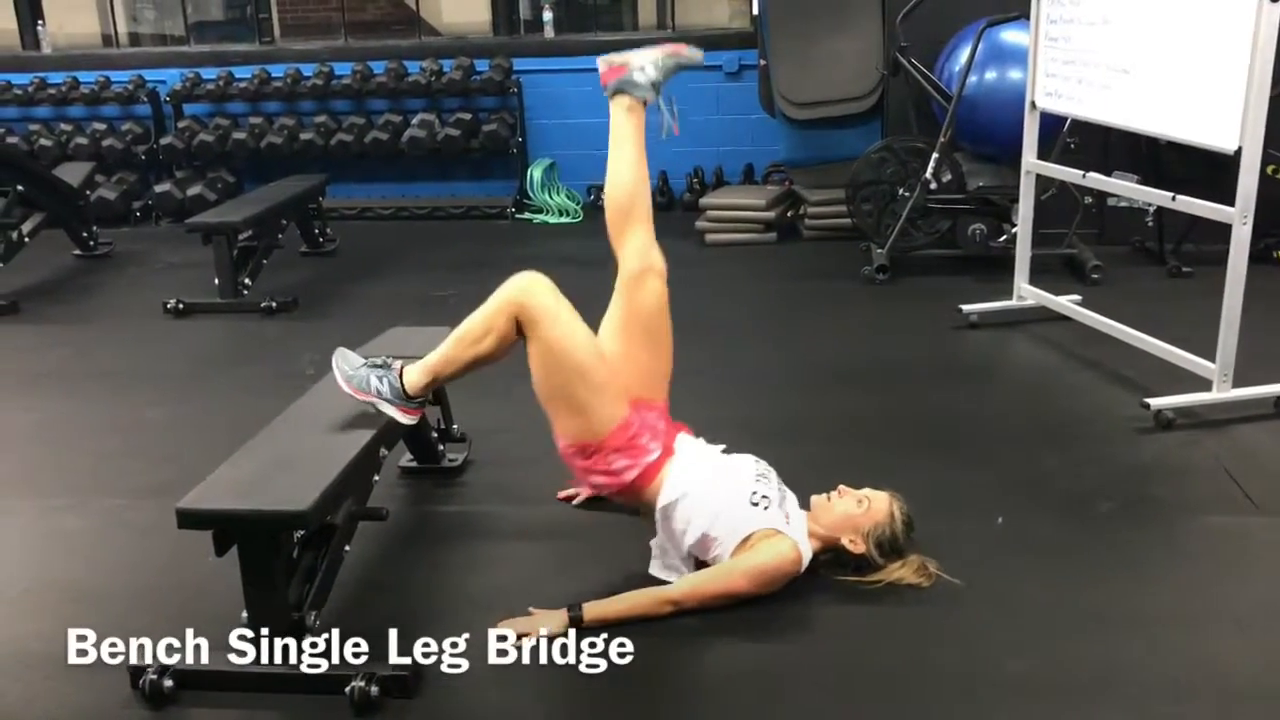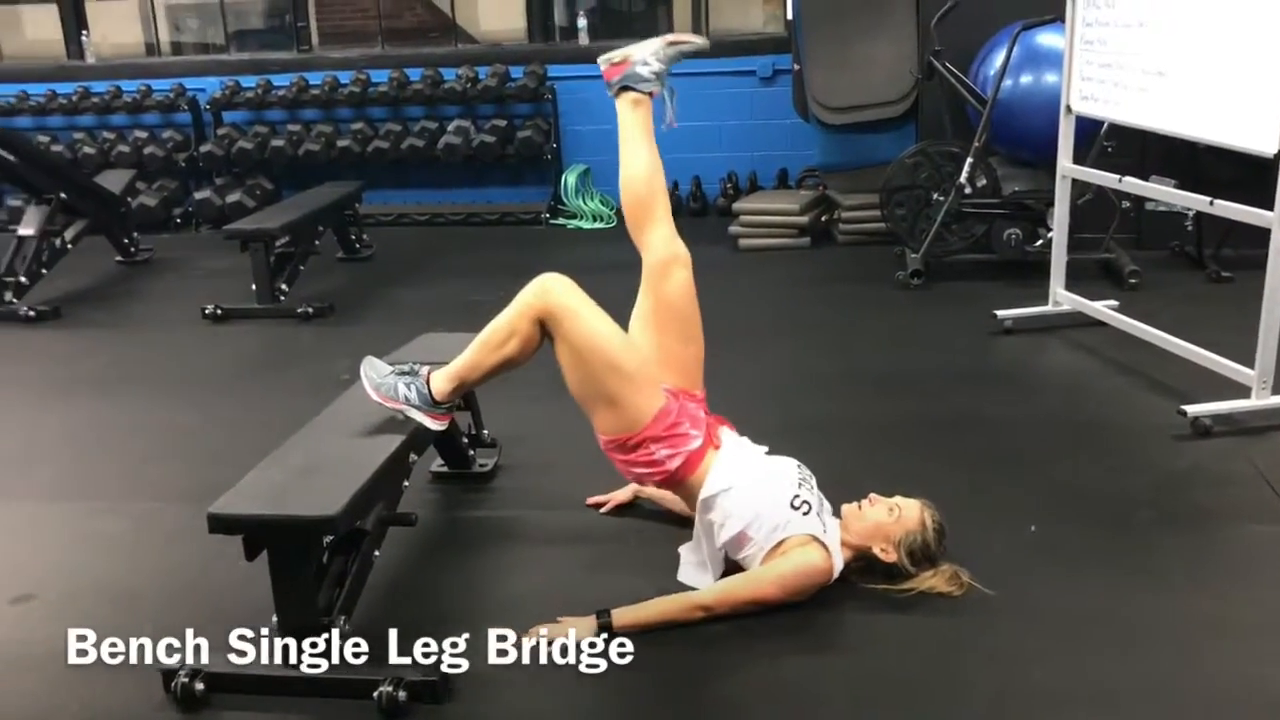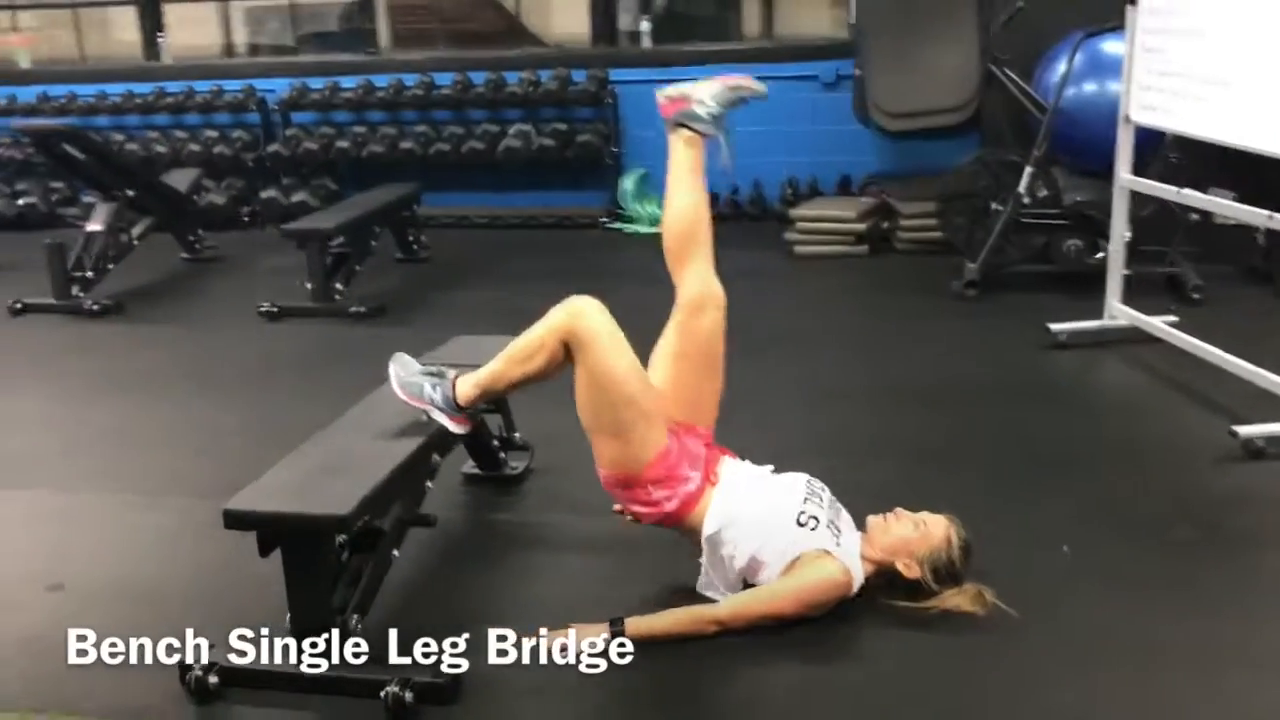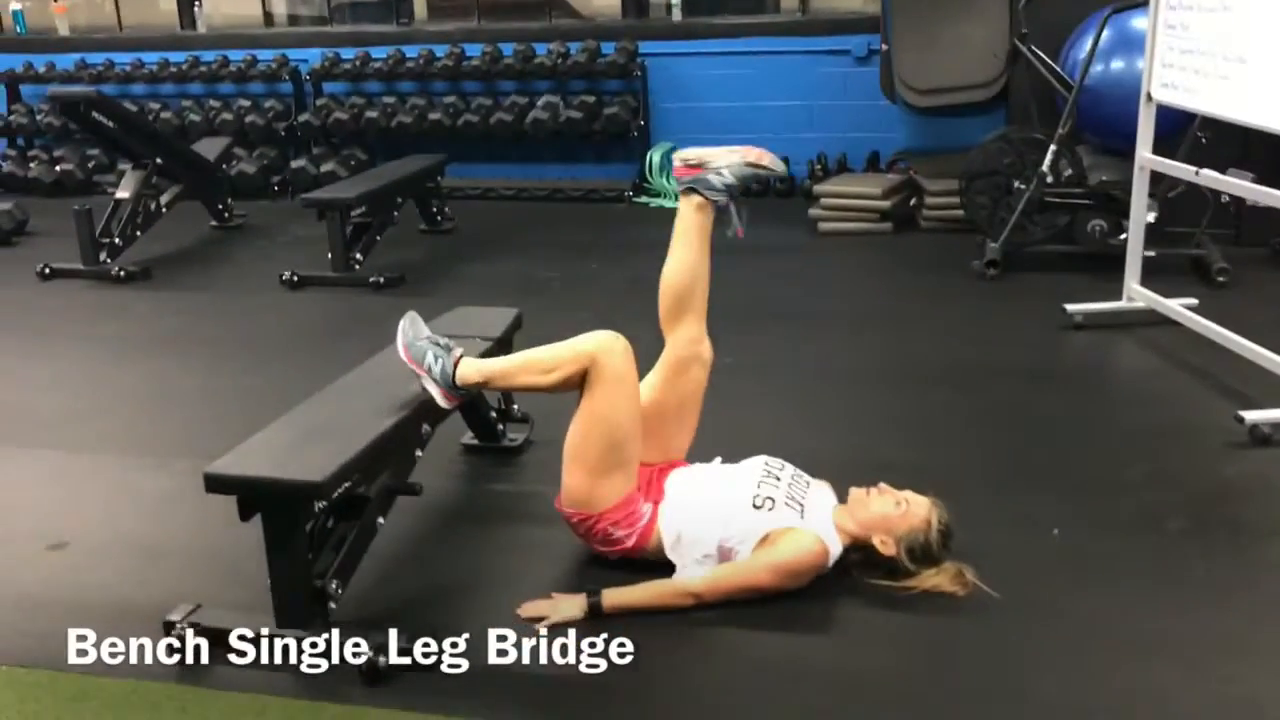
dt=0.4s
person 1, frame 1
left shoulder: (785, 555)
right shoulder: (782, 512)
left elbow: (674, 597)
left wrist: (572, 618)
left hip: (621, 450)
right hip: (645, 437)
left knee: (529, 291)
right knee: (642, 266)
left ankle: (407, 387)
person 1, frame 2
left shoulder: (816, 562)
right shoulder: (819, 523)
left elbow: (705, 604)
left wrist: (599, 623)
left hip: (661, 436)
right hip: (681, 423)
left knee: (550, 294)
right knee: (665, 257)
left ankle: (435, 392)
person 1, frame 3
left shoulder: (834, 576)
right shoulder: (840, 534)
left elbow: (718, 618)
left wrist: (613, 631)
left hip: (665, 478)
right hip: (693, 461)
left knee: (581, 316)
right knee: (701, 296)
left ankle: (460, 397)
person 1, frame 4
left shoulder: (811, 550)
right shoulder: (823, 502)
left elbow: (696, 592)
left wrist: (590, 604)
left hip: (619, 515)
right hip: (655, 480)
left knee: (607, 350)
left ankle: (459, 374)
